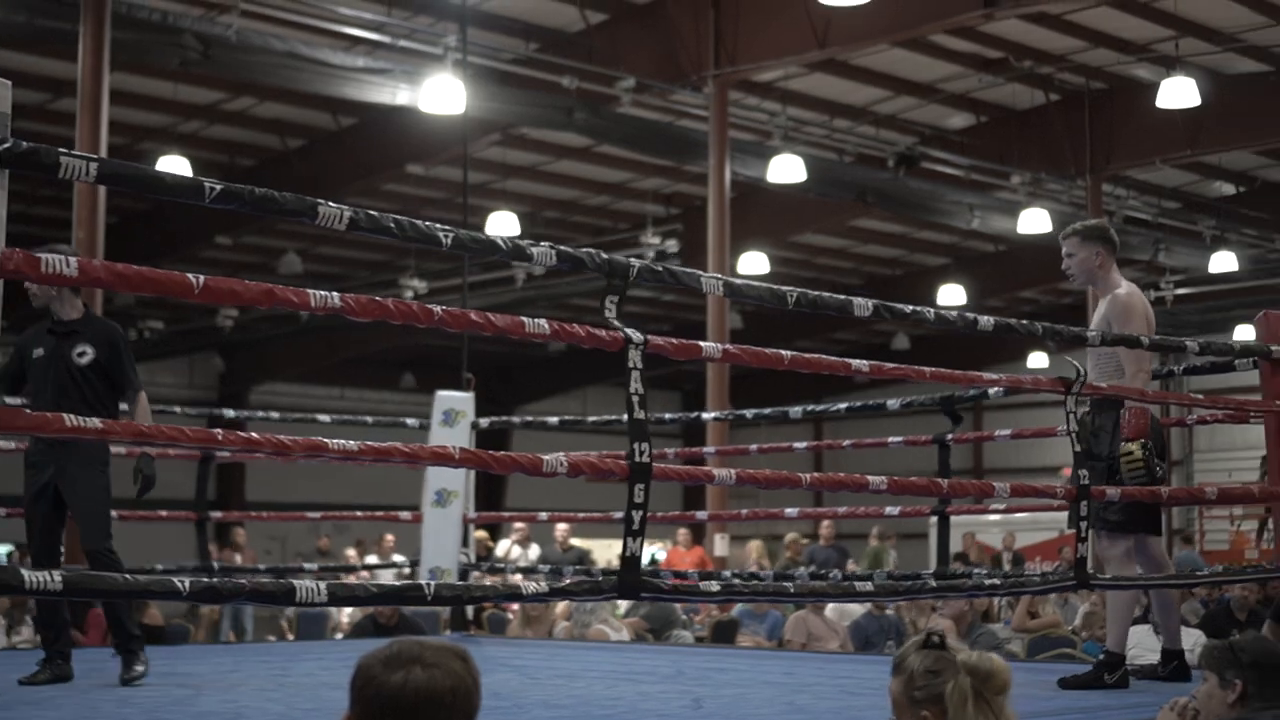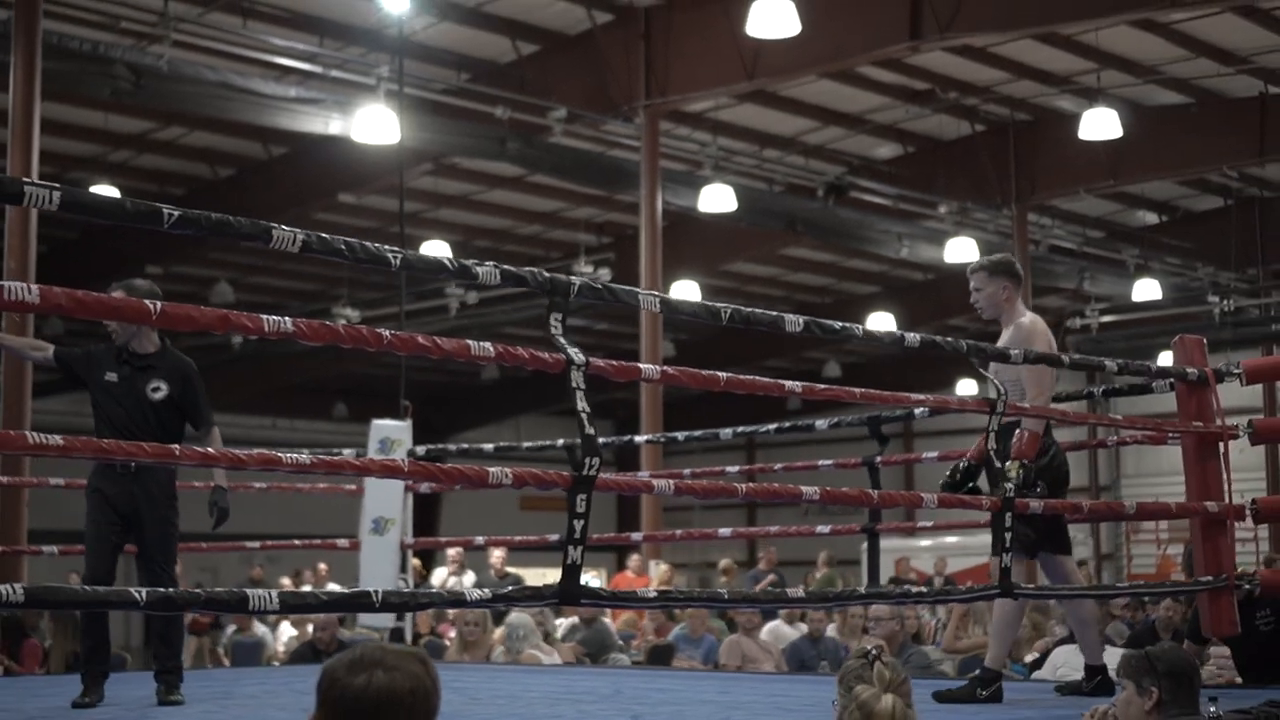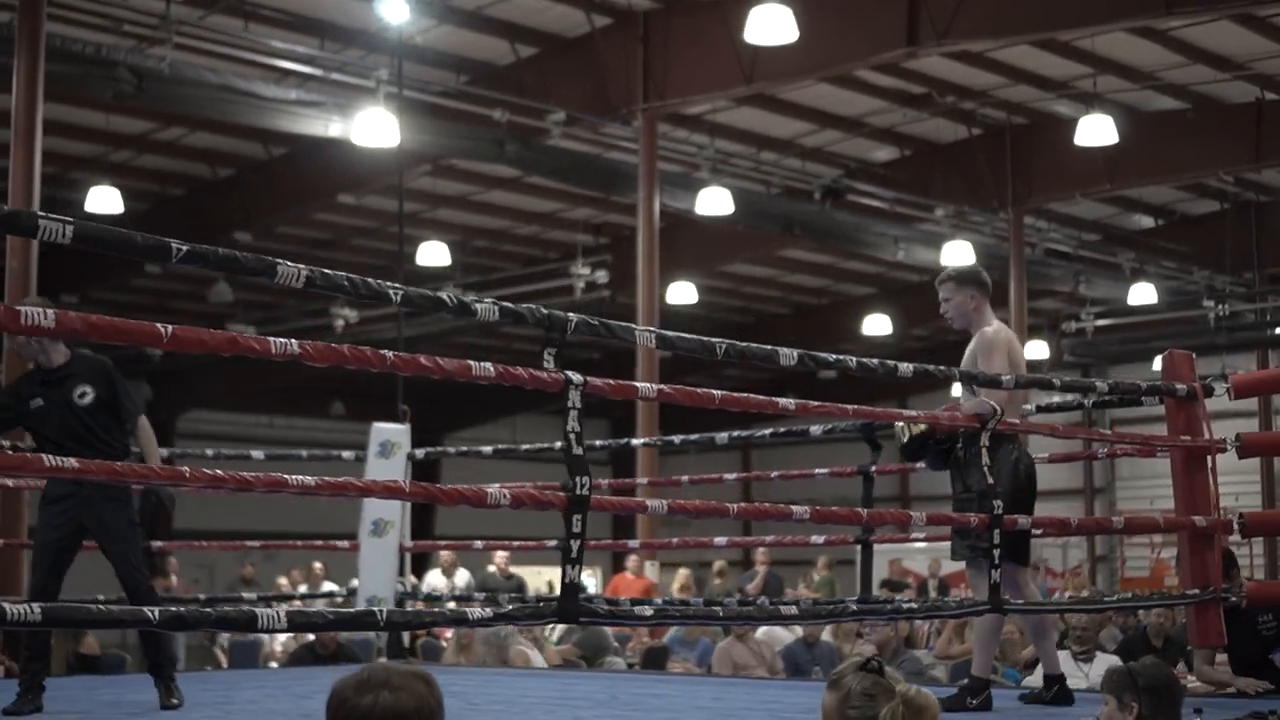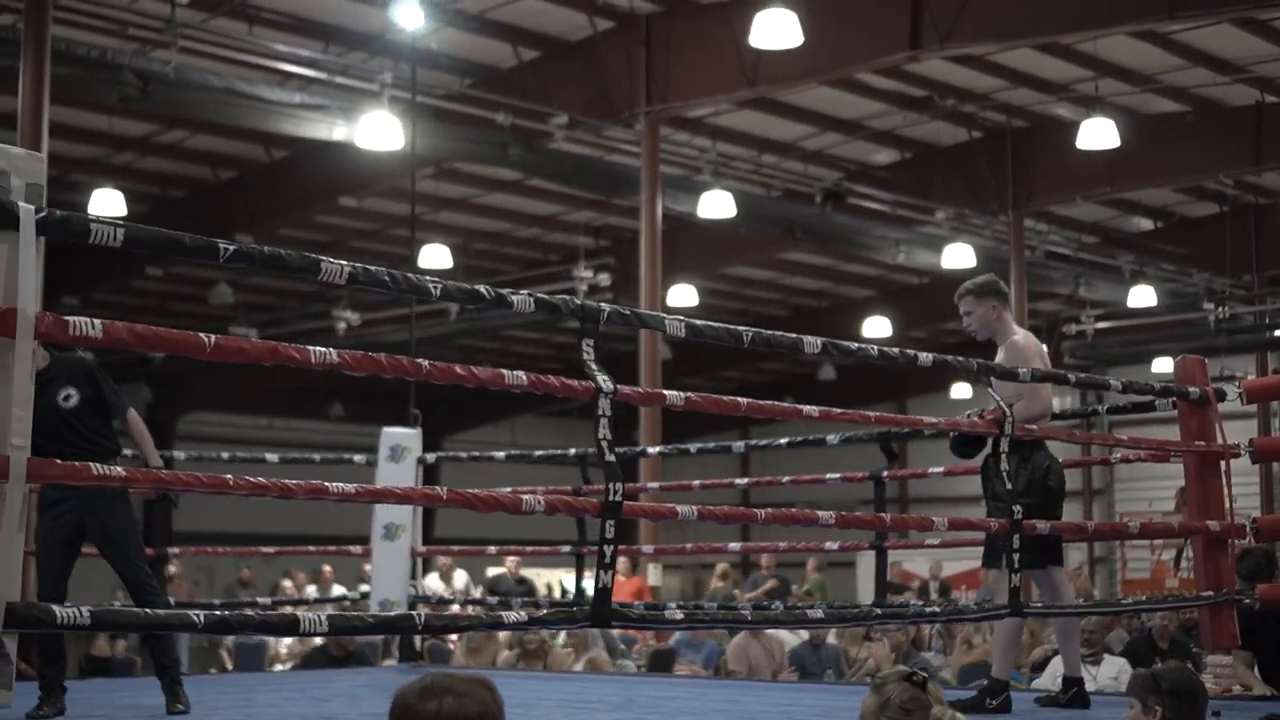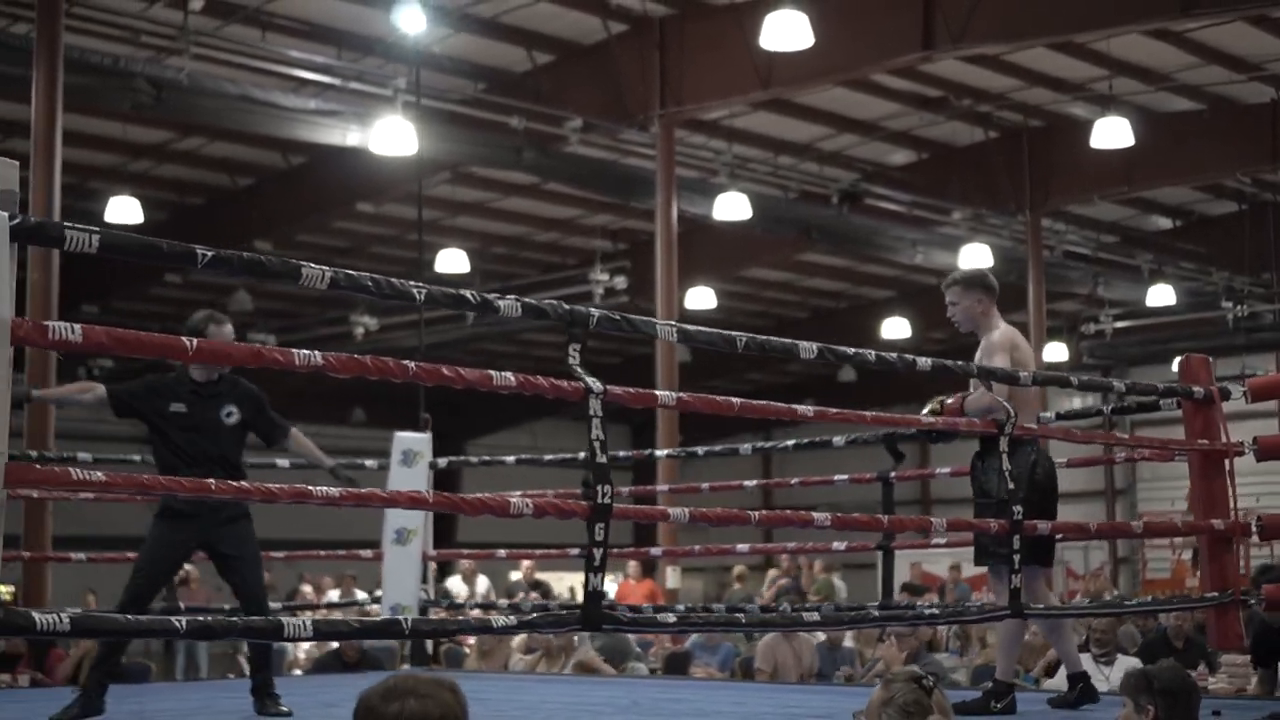
dt=0.7s
person 1, frame 1
left shoulder: (1124, 300)
right shoulder: (1110, 303)
left elbow: (1137, 377)
left wrist: (1133, 441)
left hip: (1122, 430)
right hip: (1113, 430)
left knee: (1114, 547)
right knee: (1145, 547)
left ankle: (1113, 663)
right ankle: (1174, 657)
person 1, frame 2
left shoulder: (1027, 329)
right shoulder: (1011, 334)
left elbow: (1037, 404)
left wrist: (1019, 461)
right wrist: (972, 460)
left hip: (1029, 456)
right hip: (1022, 457)
left knee: (1012, 566)
right knee: (1059, 568)
left ankle: (989, 679)
right ankle: (1096, 672)
person 1, frame 3
left shoulder: (991, 337)
right shoulder: (992, 340)
left elbow: (991, 403)
right wrist: (951, 435)
left hip: (992, 463)
right hip: (997, 462)
left knee: (984, 573)
right knee: (1014, 576)
left ankle: (977, 688)
right ankle: (1055, 680)
person 1, frame 4
left shoulder: (1019, 345)
right shoulder: (1011, 349)
left elbow: (1040, 405)
left wrist: (989, 421)
right wrist: (987, 424)
left hip: (1023, 468)
right hip: (1024, 468)
left knee: (1002, 578)
right knee: (1050, 578)
left ankle: (996, 689)
right ankle: (1073, 684)
person 1, frame 5
left shoulder: (997, 340)
right shoulder: (1010, 341)
left elbow: (995, 401)
left wrist: (947, 409)
right wrist: (959, 408)
left hip: (1010, 464)
right hip: (1026, 463)
left knee: (1006, 578)
right knee: (1032, 580)
left ankle: (1001, 692)
right ankle: (1078, 680)
person 2, frame 1
left shoulder: (104, 334)
left elbow: (135, 396)
left wrist: (146, 453)
left hip: (85, 455)
right hip: (41, 455)
left knee: (97, 548)
right knee: (42, 560)
left ankle: (131, 649)
right ankle: (56, 658)
person 2, frame 2
left shoulder: (179, 369)
right shoulder: (100, 360)
left elbow: (208, 430)
right elbow: (41, 352)
left wrist: (219, 485)
left hip: (154, 484)
right hip: (107, 482)
left knee: (161, 584)
right knee: (96, 583)
left ankle: (168, 680)
right ankle: (93, 682)
person 2, frame 3
left shoulder: (98, 370)
left elbow: (138, 423)
left hip: (108, 491)
right hip: (60, 496)
left knee: (138, 586)
right knee: (40, 593)
left ankle: (166, 680)
person 2, frame 4
left shoulder: (79, 369)
left elbow: (127, 416)
left wrist: (157, 466)
left hip: (104, 488)
right hip: (56, 496)
left knee: (141, 584)
right knee: (48, 596)
left ankle: (172, 683)
person 2, frame 5
left shoulder: (242, 394)
right shoulder: (161, 392)
left elbow: (286, 435)
right elbow: (91, 393)
left wrist: (331, 467)
right wrist: (30, 395)
left hip: (228, 512)
right hip: (177, 511)
left knee: (256, 601)
right knee: (133, 600)
